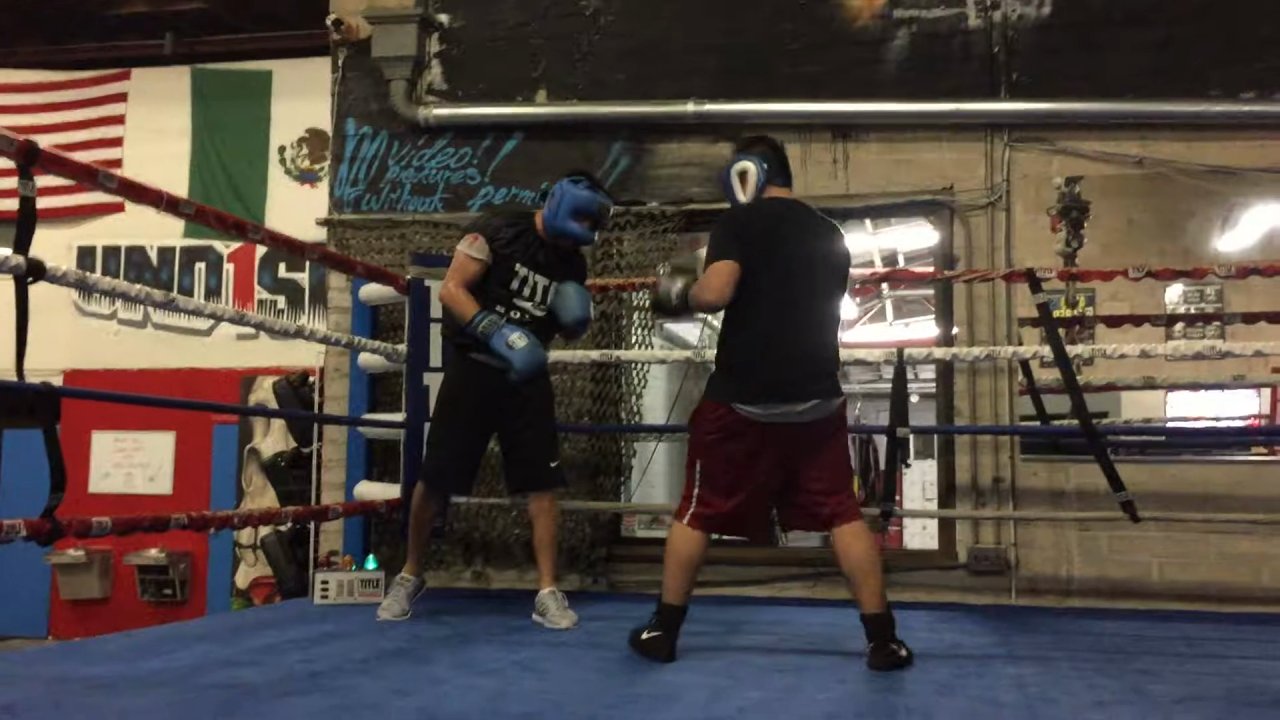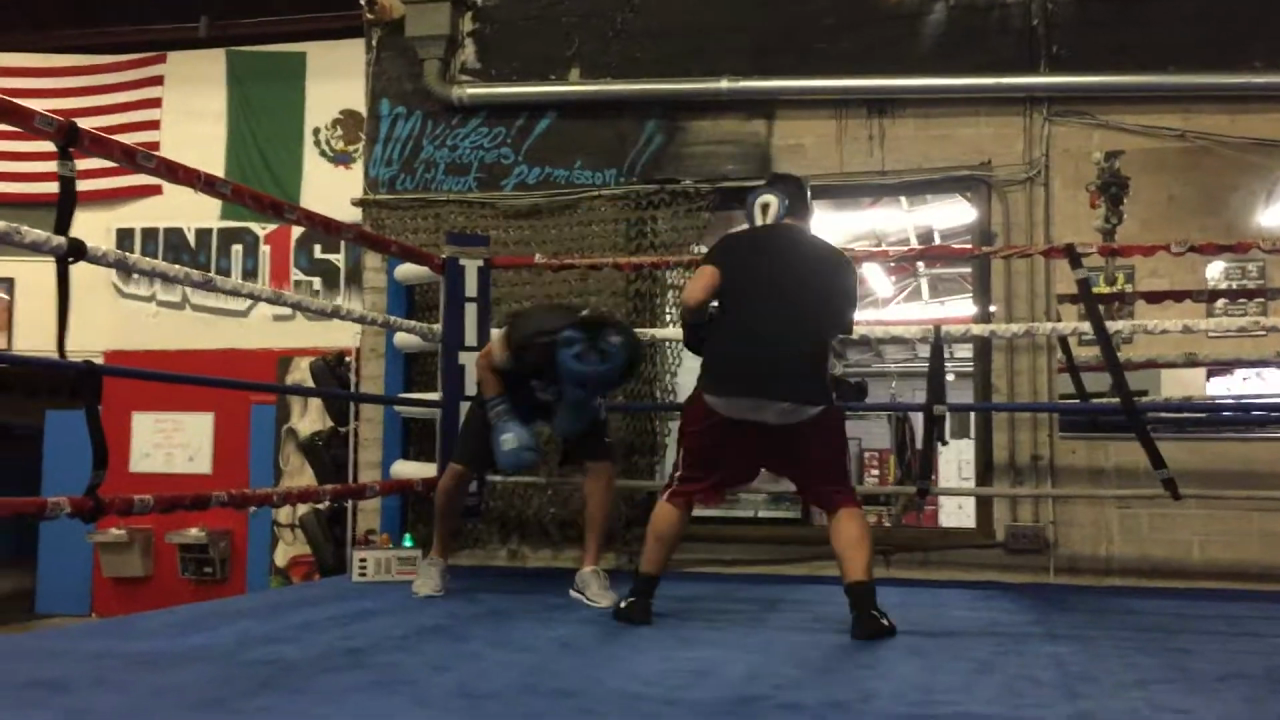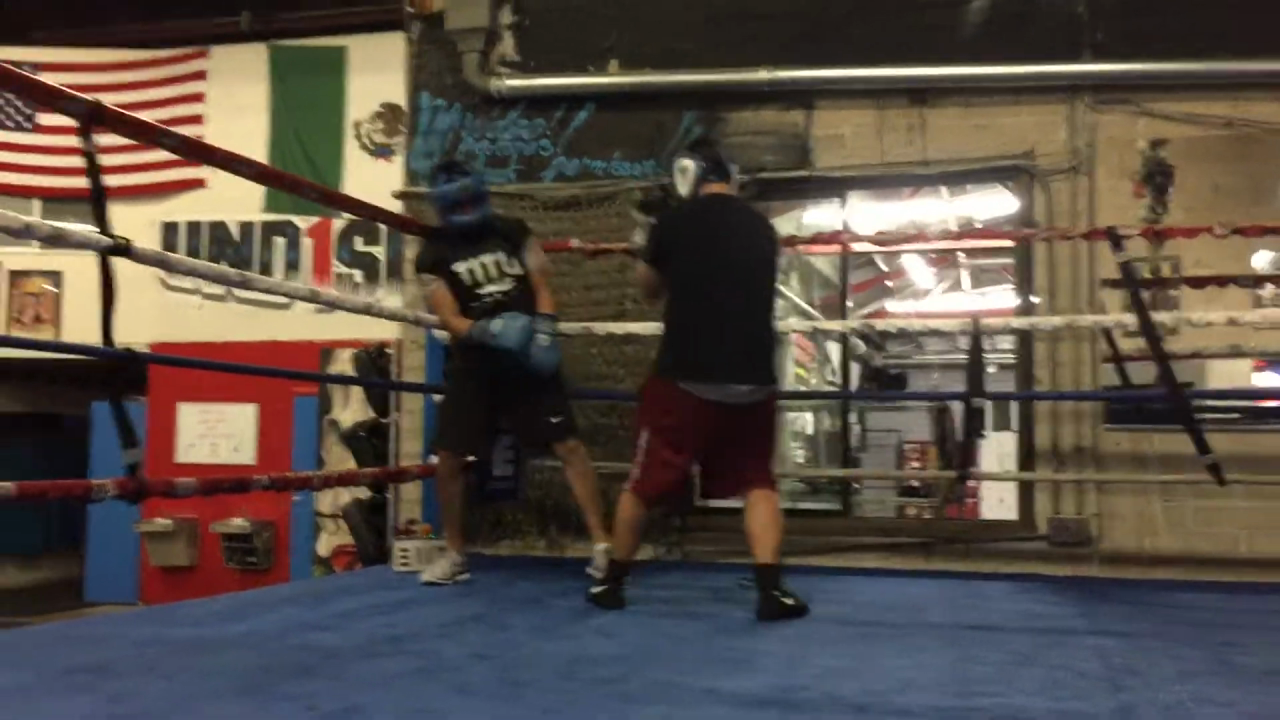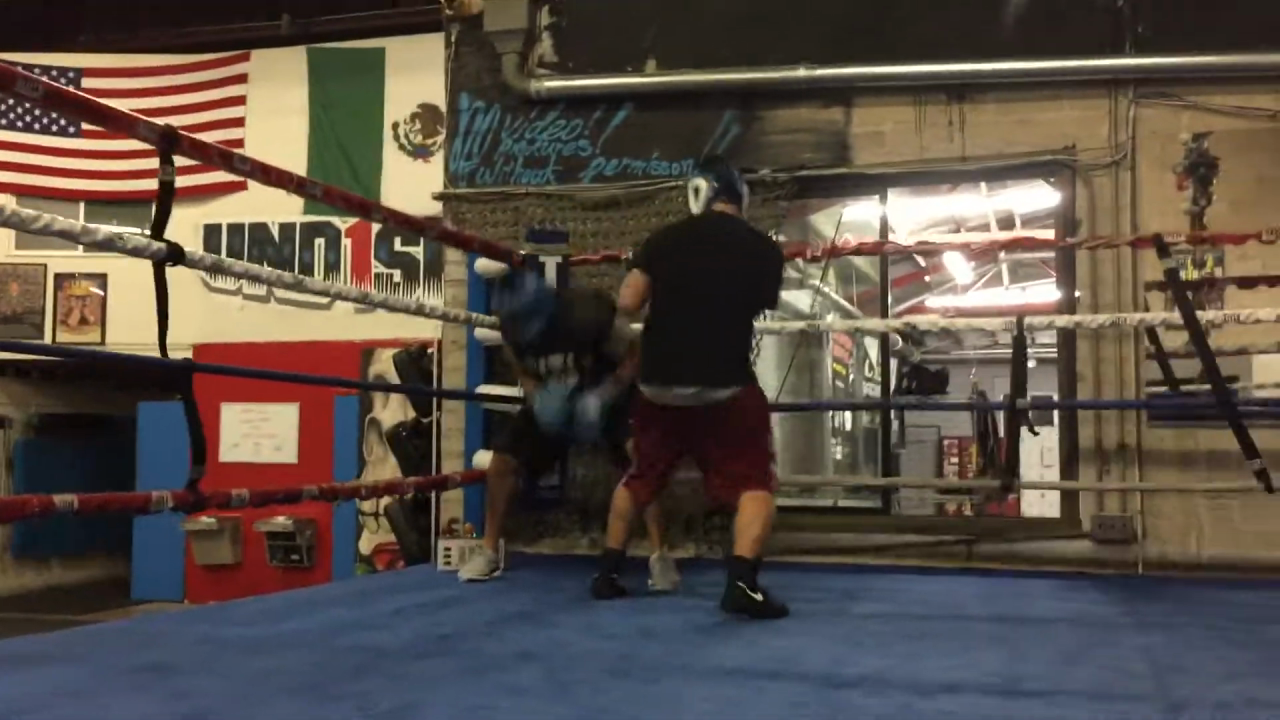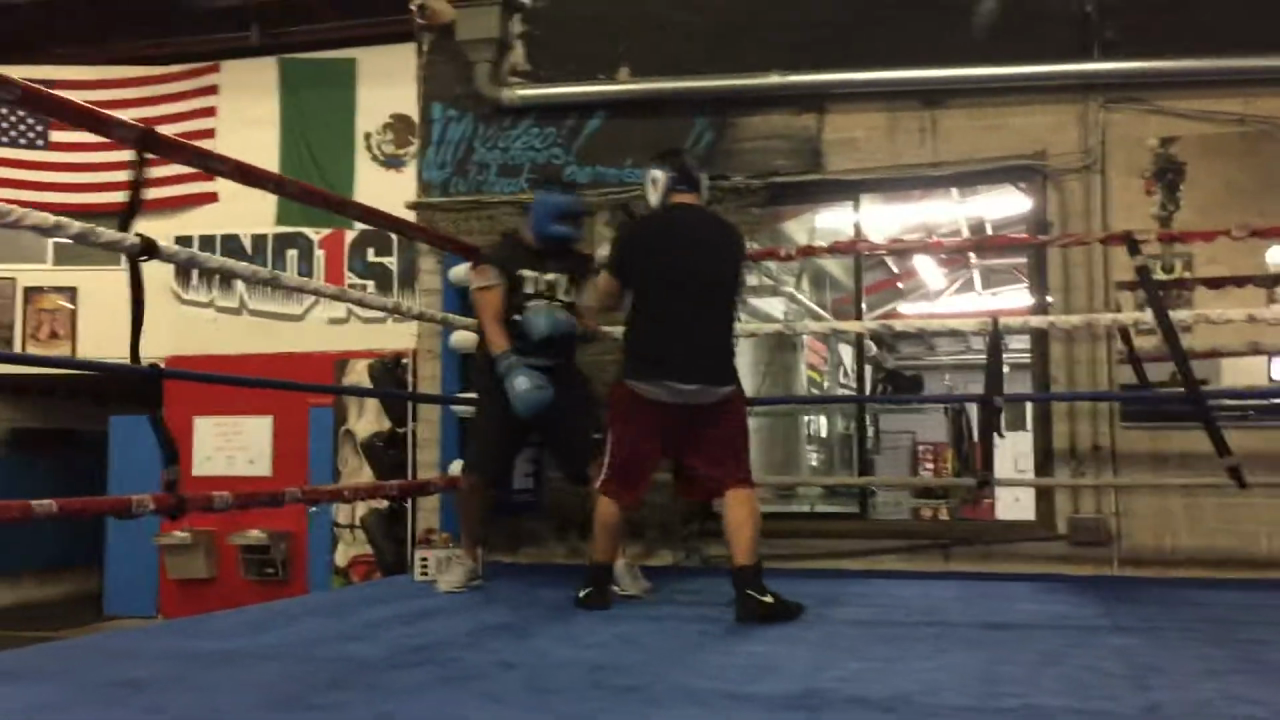
dt=1s
person 1, frame 1
left shoulder: (739, 222)
right shoulder: (829, 234)
left elbow: (715, 292)
left wrist: (678, 291)
left hip: (740, 399)
right hip: (816, 398)
left knee: (694, 513)
right knee: (843, 514)
left ankle: (663, 629)
right ankle: (882, 638)
person 1, frame 2
left shoulder: (736, 245)
right shoulder: (837, 264)
left elbow: (693, 299)
left wrist: (700, 327)
left hip: (725, 395)
right hip: (804, 402)
left knee: (680, 493)
right knee: (840, 501)
left ankle: (639, 596)
right ankle: (865, 608)
person 1, frame 3
left shoulder: (676, 221)
right shoulder: (761, 228)
left elbow: (650, 289)
left wrist: (649, 244)
left hip: (685, 379)
right hip: (752, 381)
left knee: (644, 483)
right knee: (757, 484)
left ankle: (612, 582)
right ankle: (770, 588)
person 1, frame 4
left shoulder: (666, 239)
right shoulder: (764, 249)
left elbow: (628, 303)
left hip: (659, 384)
right hip: (727, 387)
left knee: (639, 481)
right knee: (755, 486)
left ankle: (607, 572)
right ankle: (742, 581)
person 1, frame 5
left shoulder: (637, 232)
right shoulder: (729, 237)
left elbow: (604, 300)
left wrist: (611, 257)
left hip: (646, 381)
right hip: (713, 383)
left knee: (615, 485)
right knee: (735, 483)
left ankle: (596, 583)
right ankle: (750, 587)
person 2, frame 1
left shoulder: (572, 262)
right shoulder: (496, 232)
left elbow: (569, 333)
right elbow: (451, 290)
left wrist: (575, 318)
right wrist: (497, 332)
left hip: (527, 376)
right hip: (474, 367)
left knee: (543, 484)
right knee: (435, 478)
left ankle: (547, 592)
right ankle: (410, 575)
person 2, frame 2
left shoulder: (621, 350)
right shoulder: (529, 335)
right elbow: (484, 363)
left wrist: (585, 401)
right wrist: (503, 420)
left hip: (570, 403)
right hip: (510, 391)
left knee: (600, 465)
right knee: (458, 470)
left ankle: (589, 571)
right ankle: (435, 559)
person 2, frame 3
left shoulder: (513, 232)
right shoulder: (433, 255)
left elbow: (542, 287)
right elbow: (450, 320)
left wrist: (544, 330)
right wrist: (488, 330)
left hip: (528, 356)
right hip: (474, 360)
left knee: (567, 445)
right knee: (449, 458)
left ankle: (601, 547)
right ankle: (454, 554)
person 2, frame 4
left shoulder: (592, 314)
right shoulder: (514, 328)
left elbow: (630, 359)
right elbow: (525, 374)
left wrist: (601, 396)
right wrist: (539, 397)
left hip: (605, 395)
right hip: (553, 402)
right knee: (504, 456)
left ankle: (659, 554)
right ankle: (489, 552)
person 2, frame 5
left shoulder: (577, 263)
right shoulder: (497, 259)
left elbow: (586, 326)
right elbow: (491, 324)
left wrist: (567, 324)
right wrist: (513, 371)
left hip: (559, 374)
right hip: (508, 377)
left knee: (598, 464)
right knee: (475, 474)
left ankle: (618, 559)
right ankle: (469, 559)
